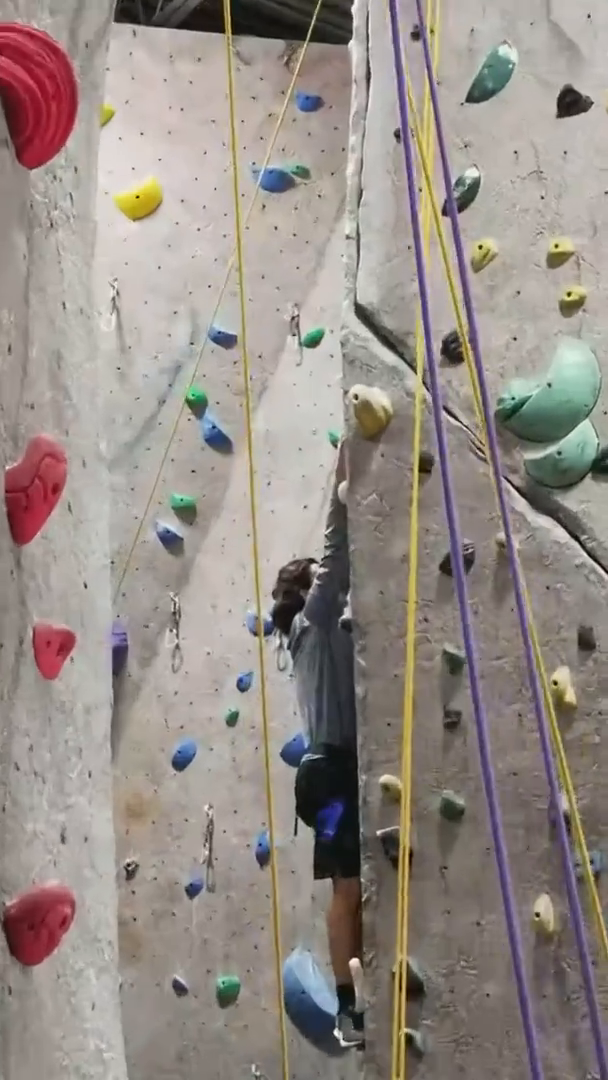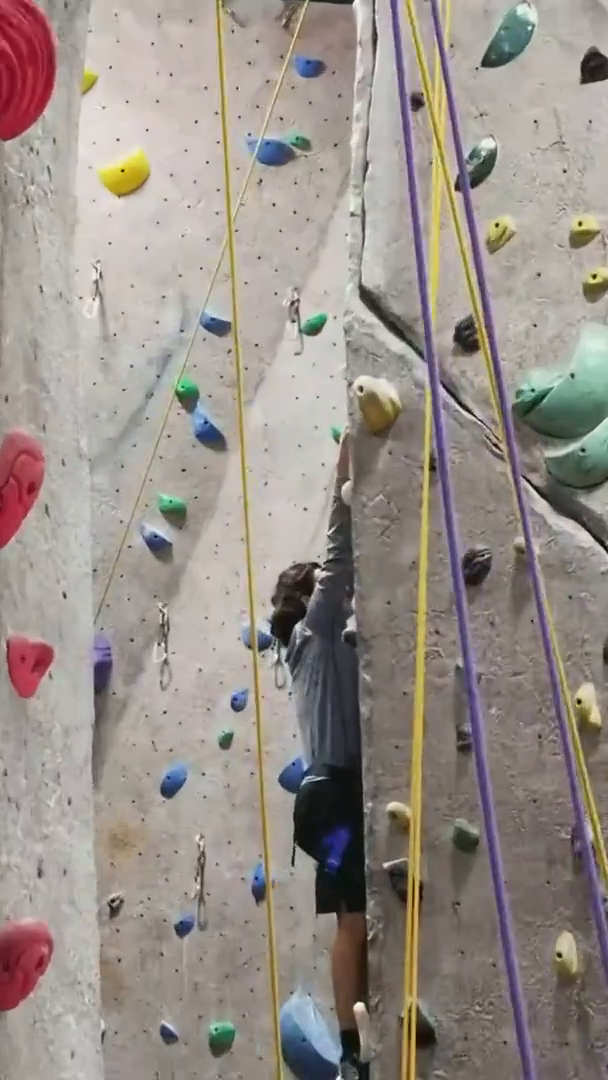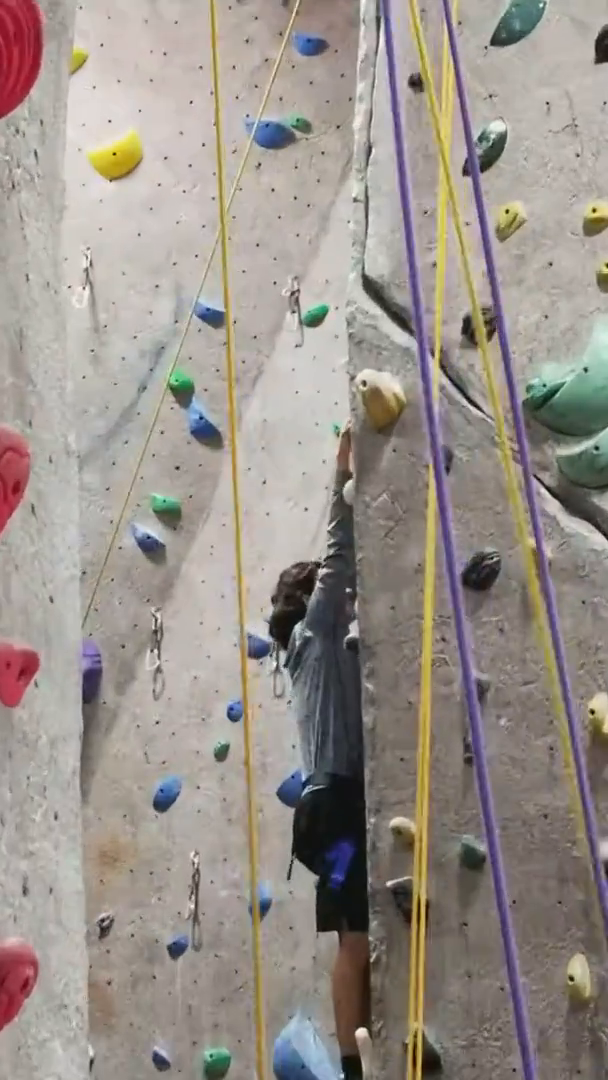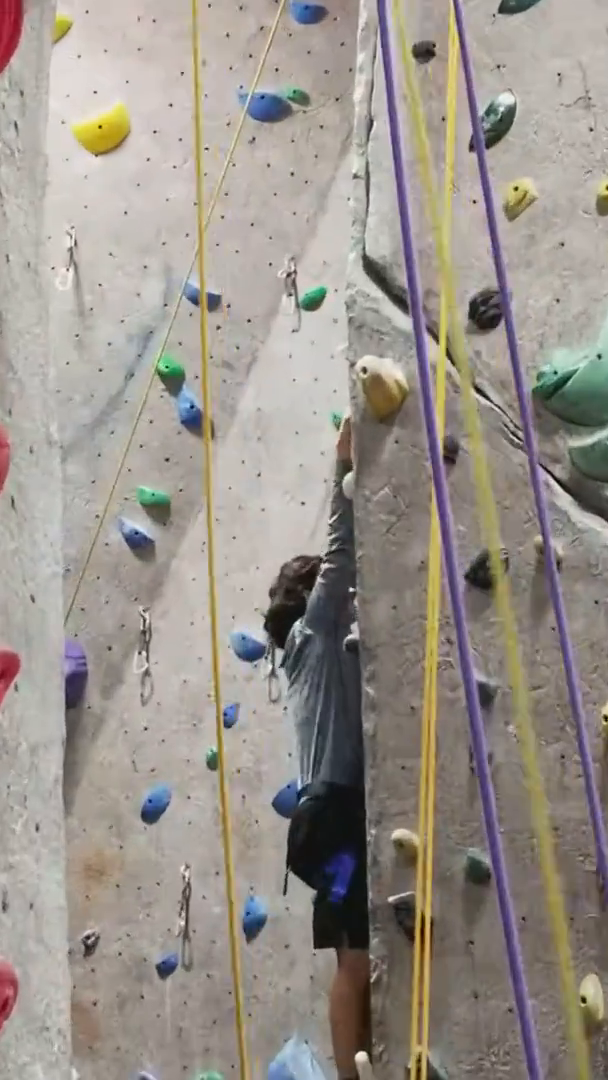
dt=0.1s
person 1, frame 1
left shoulder: (336, 628)
right shoulder: (309, 625)
left elbow: (347, 563)
right elbow: (335, 554)
right wrist: (340, 484)
left hip: (354, 765)
right hip: (333, 767)
left knee: (366, 889)
right knee: (349, 889)
left ankle: (367, 998)
right ankle: (349, 1008)
person 1, frame 2
left shoulder: (337, 641)
right shoulder: (311, 636)
left elbow: (347, 566)
right elbow: (339, 558)
right wrist: (342, 480)
left hip: (353, 787)
right hip: (335, 791)
left knee: (367, 924)
right knee: (354, 924)
person 1, frame 3
left shoulder: (340, 647)
right shoulder: (311, 639)
left elbow: (350, 563)
right elbow: (339, 556)
right wrist: (342, 476)
left hip: (355, 800)
right hip: (338, 801)
left knee: (369, 941)
right knee: (357, 941)
person 1, frame 4
left shoulder: (339, 646)
right shoulder: (311, 637)
left elbow: (348, 559)
right elbow: (340, 552)
right wrist: (345, 462)
left hip: (355, 807)
right hip: (335, 810)
left knee: (368, 959)
right knee: (357, 959)
